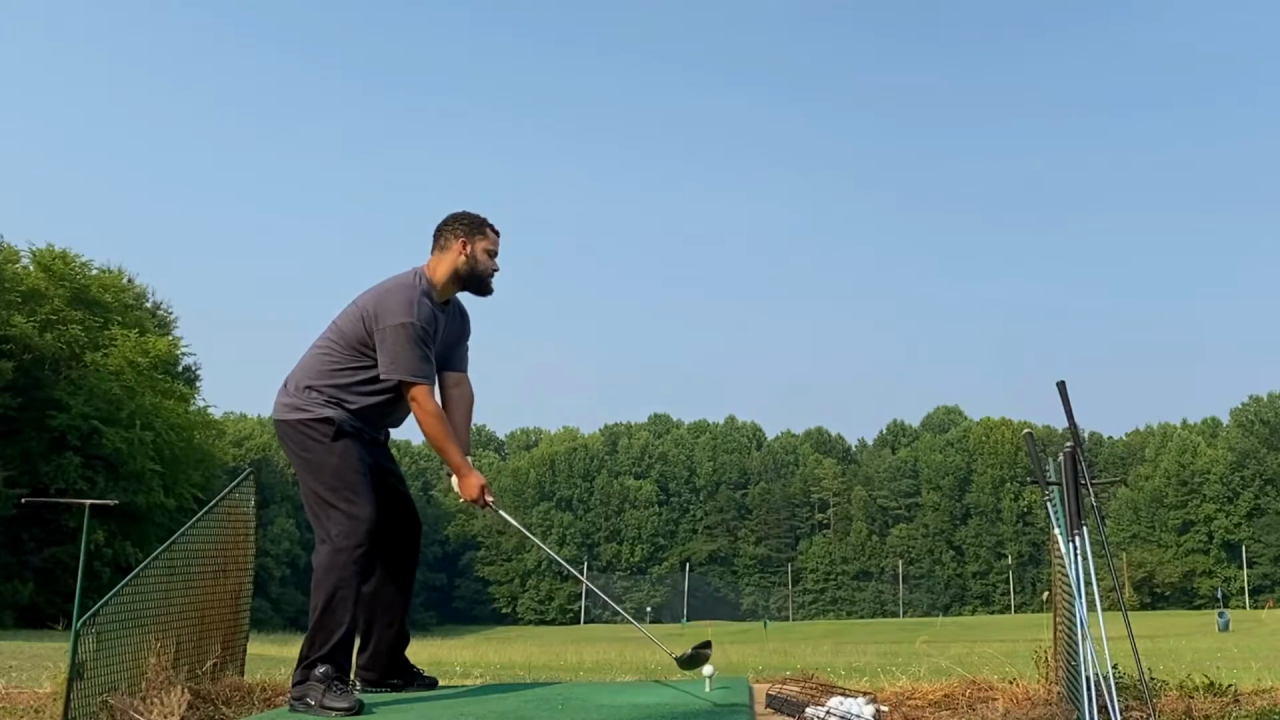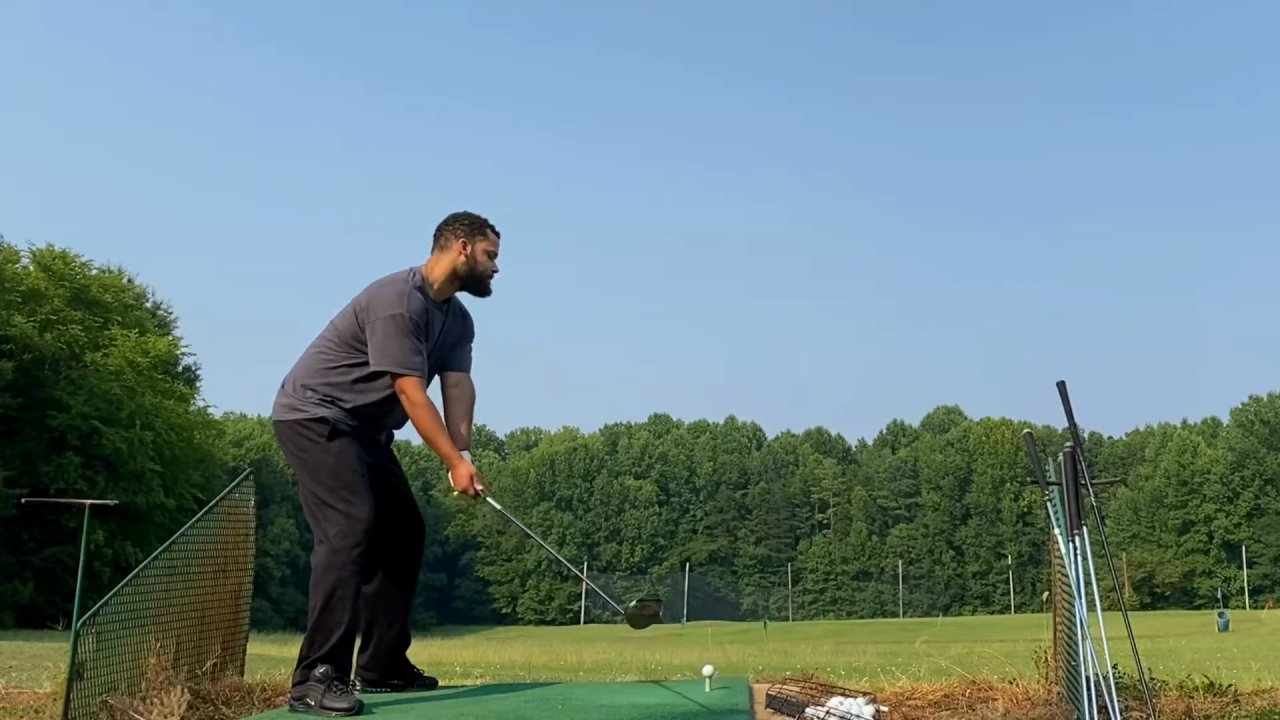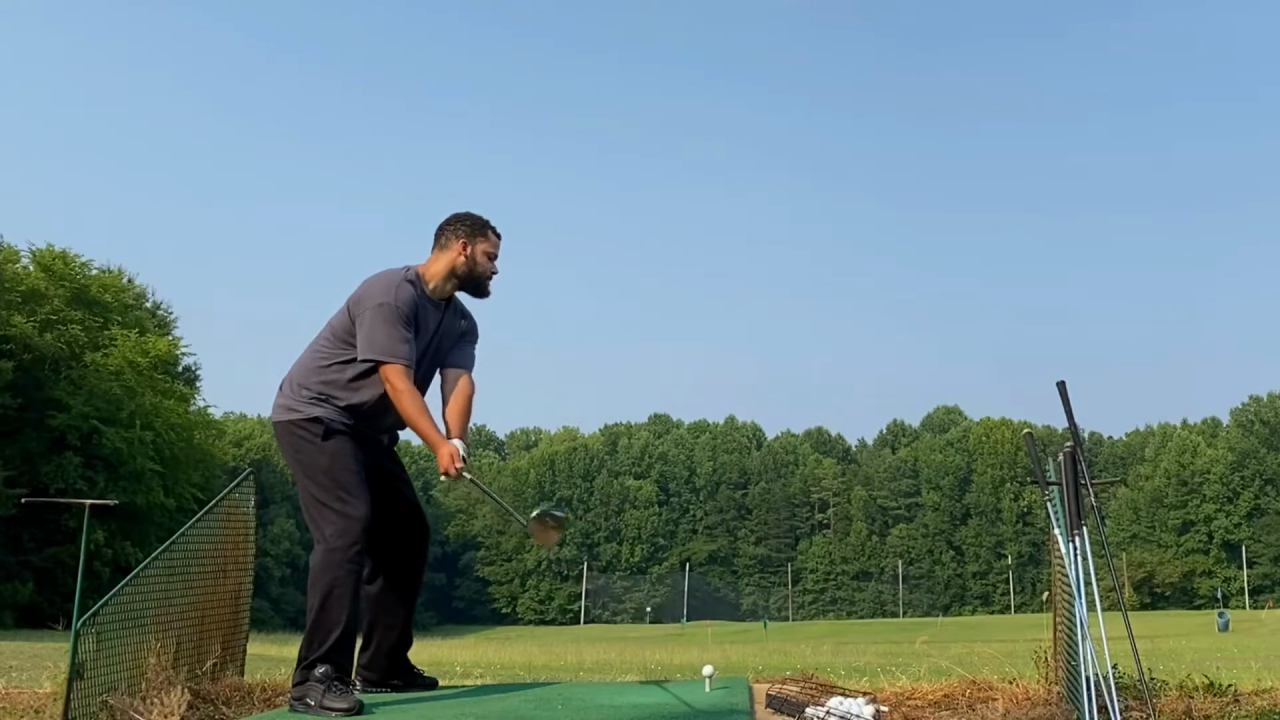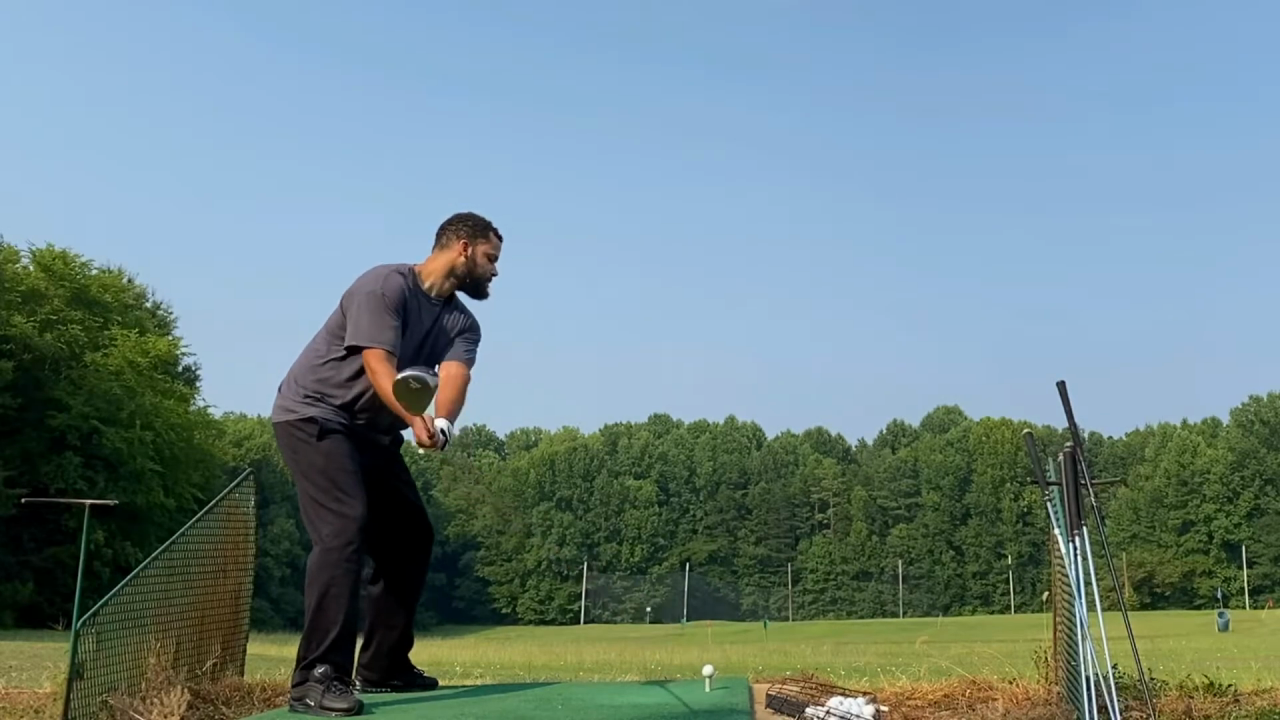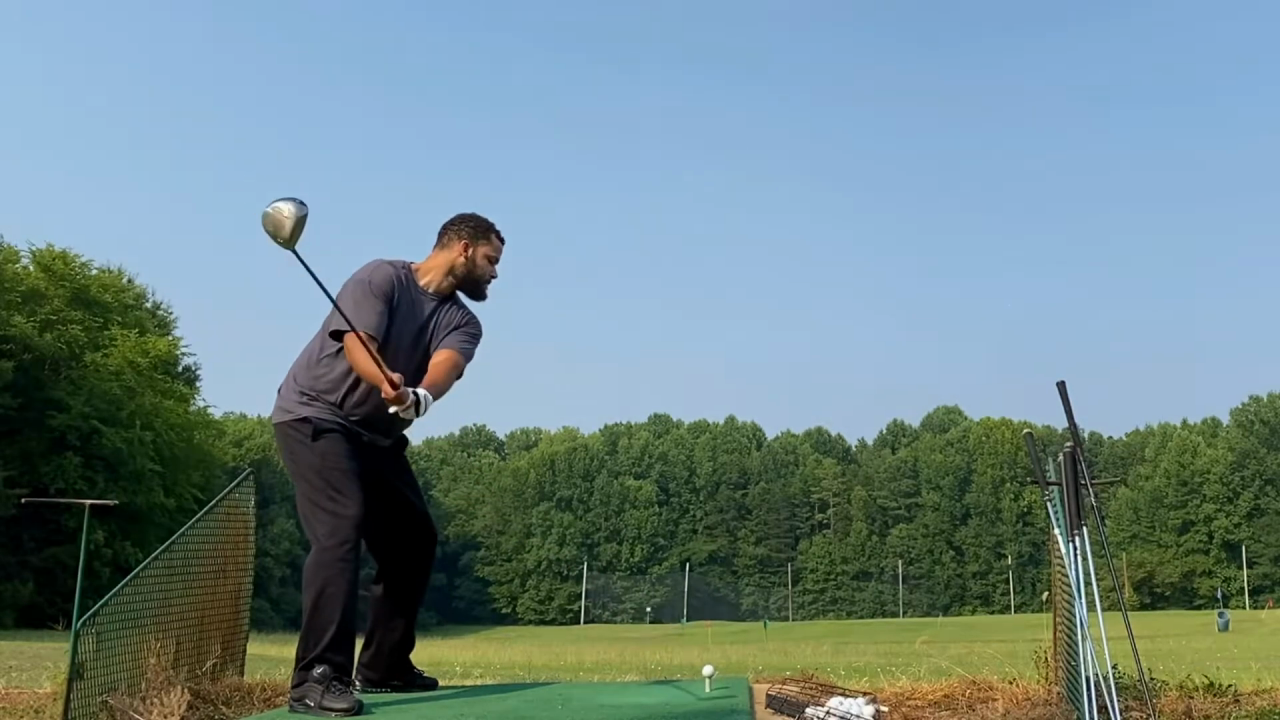
dt=0.3s
person 1, frame 1
left shoulder: (454, 315)
right shoulder: (404, 303)
left elbow: (457, 388)
right elbow: (422, 401)
left wrist: (463, 462)
right wrist: (463, 471)
left hip: (361, 427)
right hip: (316, 417)
left knee: (399, 530)
right knee: (352, 529)
left ankle: (381, 664)
right ankle: (317, 676)
person 1, frame 2
left shoulder: (458, 320)
right shoulder: (398, 298)
left elbow: (459, 387)
right elbow: (411, 392)
left wrist: (462, 455)
right wrist: (453, 461)
left hip: (364, 430)
right hip: (315, 417)
left knee: (402, 533)
right knee: (350, 530)
left ankle: (382, 665)
right ankle: (317, 677)
person 1, frame 3
left shoulder: (461, 322)
right shoulder: (392, 291)
left elbow: (459, 382)
right elbow: (397, 380)
left wrist: (456, 442)
right wrist: (438, 444)
left hip: (367, 430)
right hip: (314, 417)
left knee: (406, 535)
right knee: (347, 529)
left ankle: (382, 665)
right ankle: (317, 676)
person 1, frame 4
left shoulder: (462, 324)
right shoulder: (386, 284)
left elbow: (454, 376)
right elbow: (376, 364)
left wrist: (441, 424)
right wrist: (413, 419)
left hip: (373, 433)
right hip: (314, 418)
left knee: (410, 538)
right knee: (344, 530)
left ankle: (383, 665)
right ankle: (317, 677)
person 1, frame 5
left shoulder: (463, 323)
right shoulder: (381, 278)
left elbow: (445, 366)
right elbow: (357, 346)
left wrist: (421, 395)
right wrist: (387, 384)
left hip: (377, 434)
right hip: (314, 417)
left knee: (414, 541)
right knee: (341, 529)
left ankle: (383, 665)
right ankle: (317, 677)
